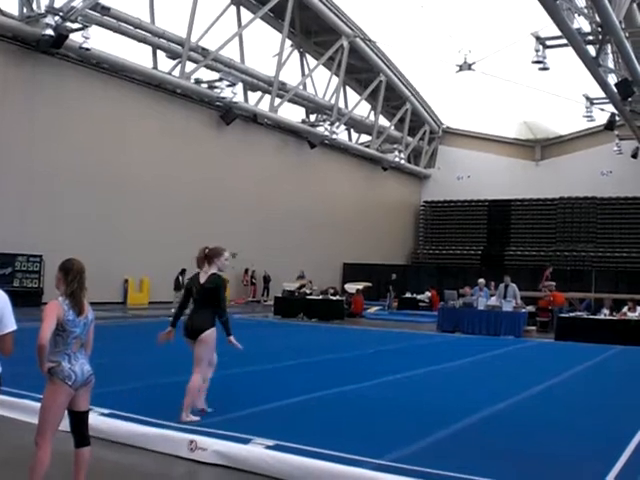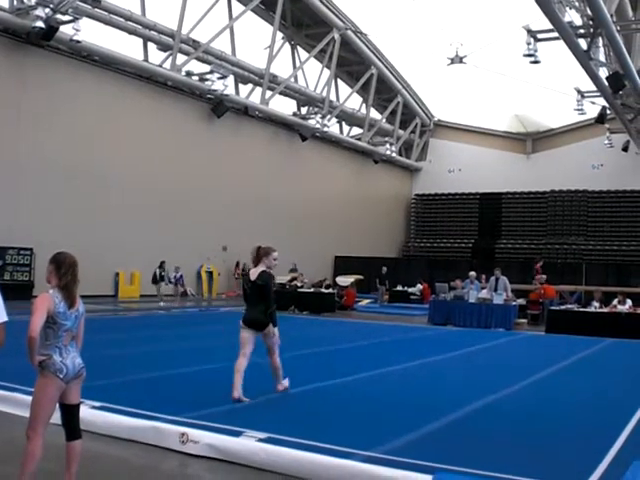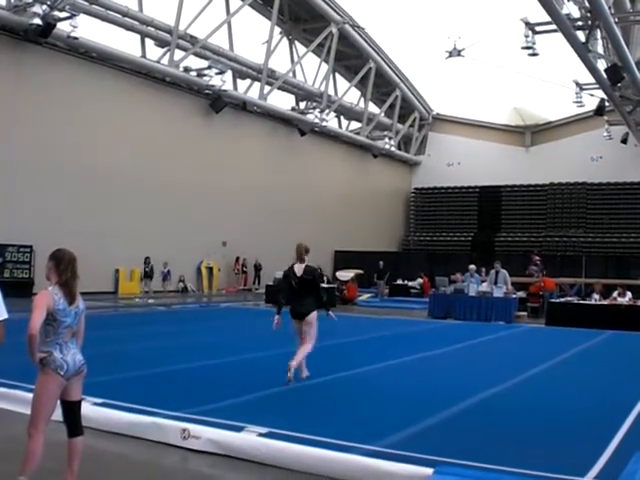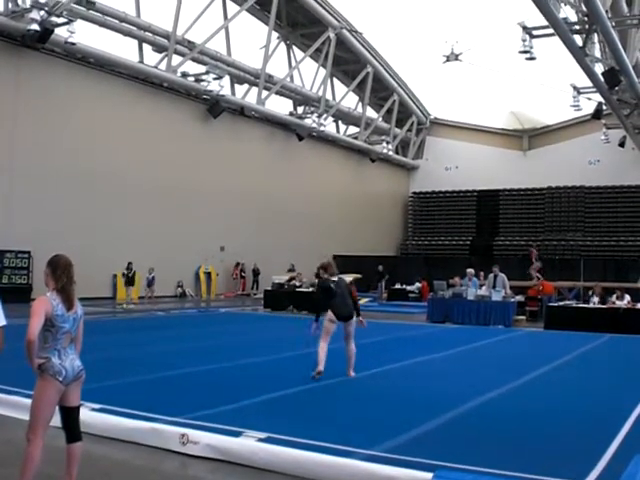
dt=0.7s
person 1, frame 1
left shoulder: (55, 306)
right shoulder: (87, 308)
left elbow: (43, 341)
left wrist: (43, 364)
left hip: (63, 375)
right hip: (84, 372)
left knee: (43, 440)
right knee: (82, 434)
person 1, frame 2
left shoulder: (46, 299)
right shoulder: (78, 301)
left elbow: (33, 333)
left wrist: (33, 357)
left hip: (54, 368)
right hip: (75, 365)
left knee: (35, 432)
right knee: (73, 427)
person 1, frame 3
left shoulder: (45, 296)
right shoulder: (78, 298)
left elbow: (33, 330)
left wrist: (34, 355)
right wrist: (70, 355)
left hip: (55, 365)
right hip: (76, 361)
left knee: (36, 429)
right knee: (74, 424)
person 1, frame 4
left shoulder: (44, 302)
right shoulder: (76, 304)
left elbow: (32, 337)
left wrist: (33, 361)
right wrist: (69, 361)
left hip: (53, 370)
right hip: (74, 367)
left knee: (35, 435)
right knee: (73, 429)
person 2, frame 1
left shoulder: (195, 278)
right shoulder: (219, 280)
left elbow: (182, 304)
right elbow: (221, 310)
left wrist: (172, 327)
right wrist: (229, 335)
left hip: (190, 325)
right hip: (206, 328)
left knee: (211, 362)
right knee: (199, 371)
left ankle: (199, 401)
right ankle: (186, 413)
person 2, frame 2
left shoulder: (246, 275)
right shoulder: (268, 276)
right elbow: (270, 303)
right wrist: (275, 326)
left hip: (248, 319)
right hip: (263, 319)
left knee: (243, 355)
right knee: (273, 353)
left ankle: (236, 391)
right ankle: (280, 384)
person 2, frame 3
left shoulder: (288, 272)
right shoulder: (313, 271)
left elbow: (283, 294)
right elbow: (319, 293)
left wrist: (278, 314)
right wrist: (328, 310)
left hip: (295, 310)
right hip: (309, 310)
left knee: (301, 341)
right knee: (308, 343)
left ankle: (303, 371)
right ankle: (293, 364)
person 2, frame 4
left shoulder: (322, 282)
right shoulder: (342, 280)
left elbow: (321, 303)
right elbow: (353, 298)
left wrist: (316, 321)
right wrist: (358, 315)
left hip: (334, 312)
right hip: (349, 312)
left knee: (323, 341)
right knee: (350, 341)
left ankle: (320, 367)
right ankle: (351, 371)
